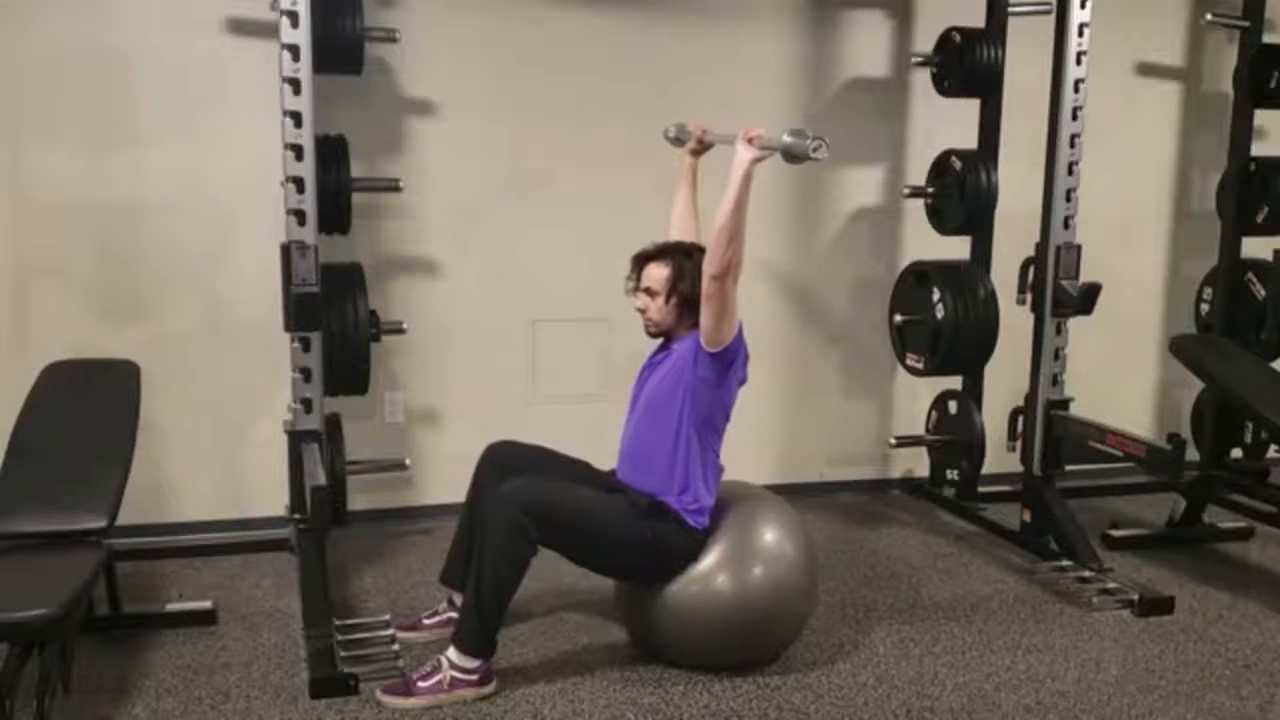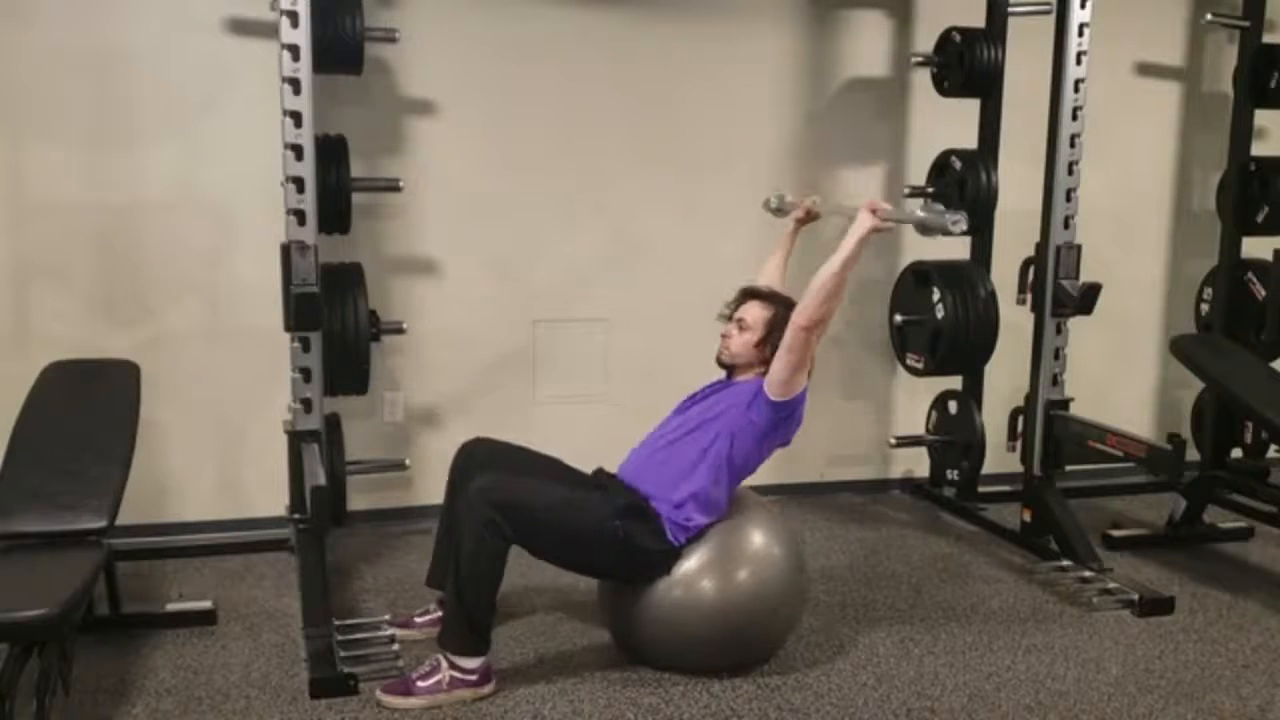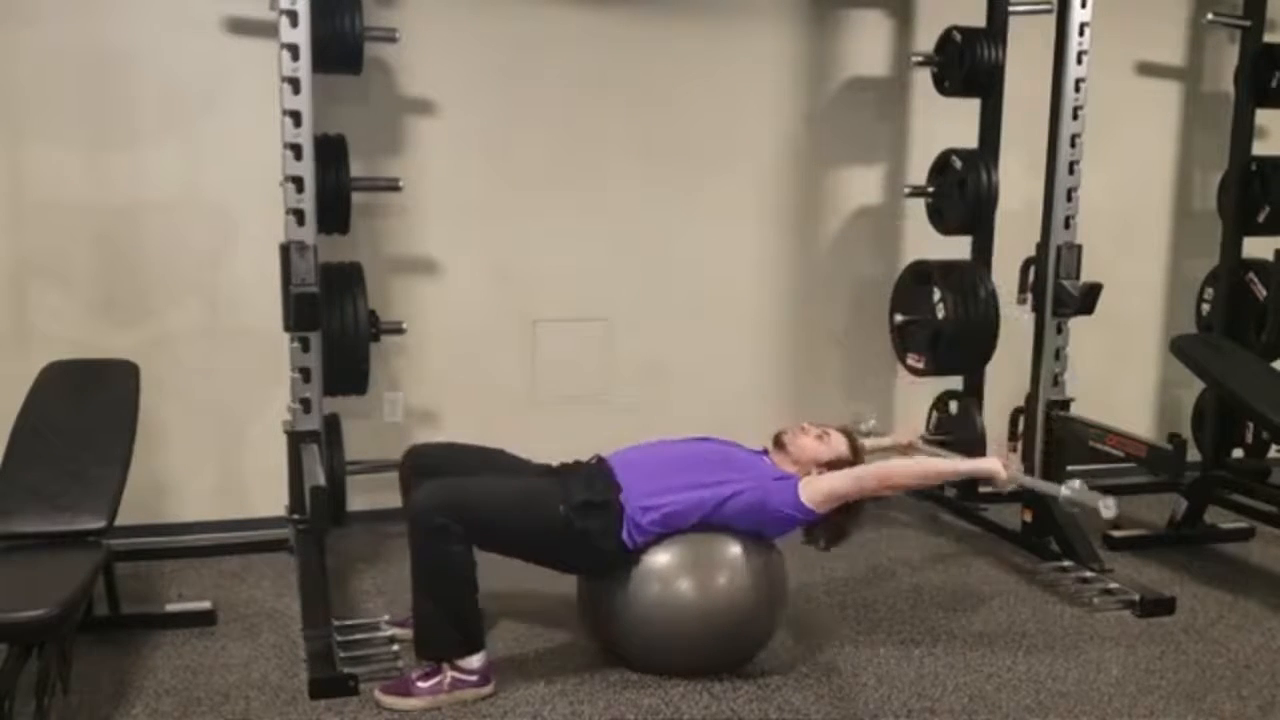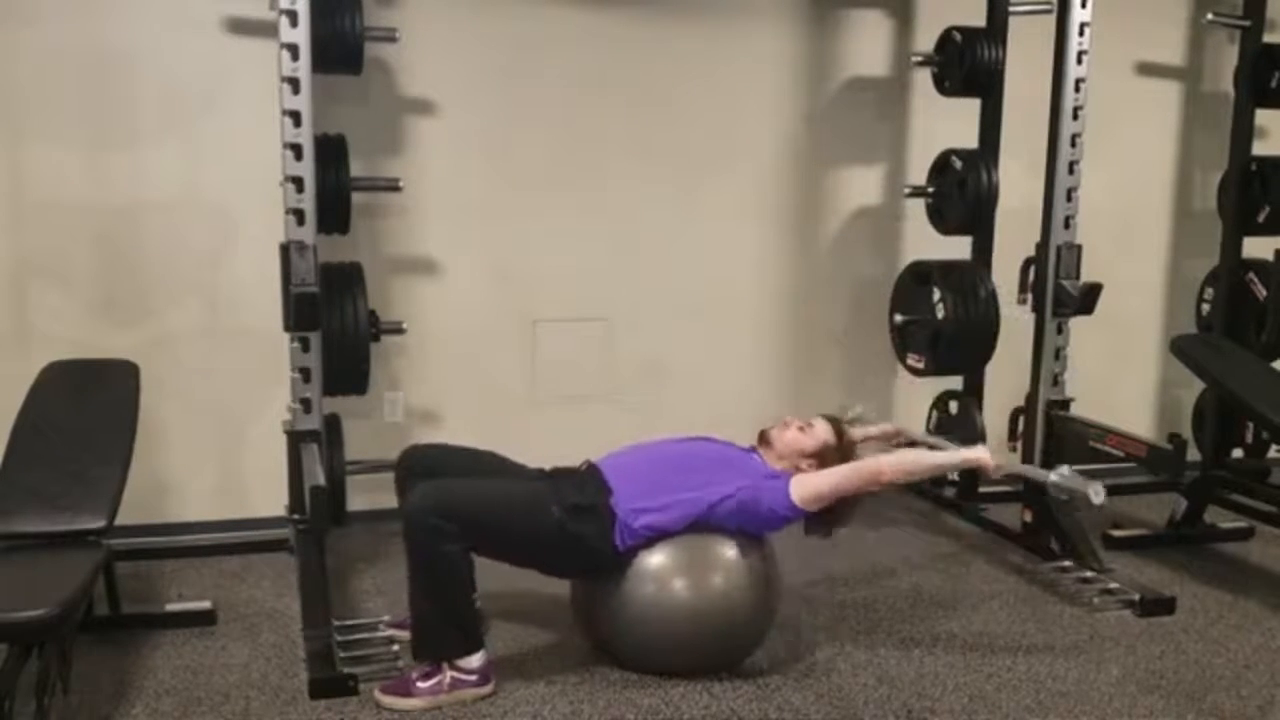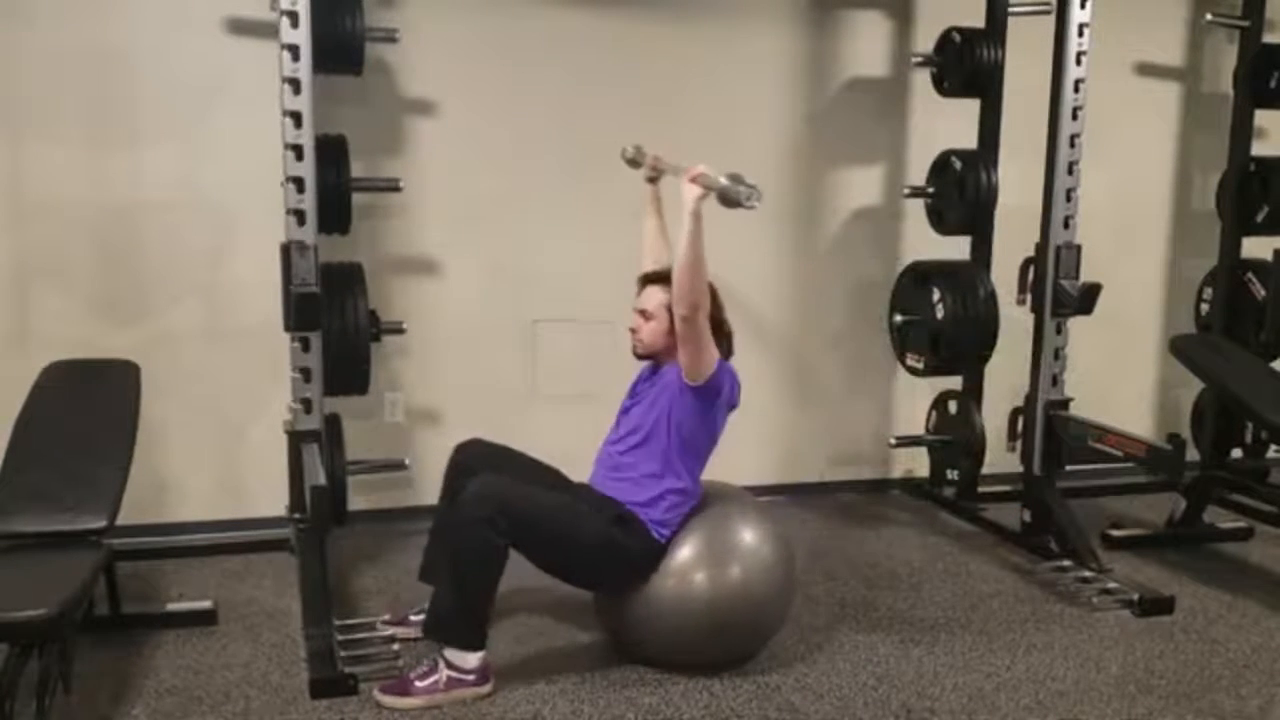
dt=1s
person 1, frame 1
left shoulder: (712, 354)
right shoulder: (674, 342)
left elbow: (718, 269)
right elbow: (682, 243)
left wrist: (743, 170)
right wrist: (689, 161)
left hip: (663, 529)
right hip: (629, 496)
left knee: (516, 501)
right knee: (503, 459)
left ankle: (469, 665)
right ankle: (461, 602)
person 1, frame 2
left shoulder: (770, 403)
right shoulder: (732, 385)
left elbow: (806, 321)
right elbow: (763, 298)
left wrist: (856, 235)
right wrist: (791, 228)
left hip: (642, 534)
right hip: (613, 497)
left knee: (486, 498)
right knee: (478, 457)
left ankle: (466, 665)
right ankle: (452, 604)
person 1, frame 3
left shoulder: (786, 497)
right shoulder: (762, 465)
left elbow: (879, 478)
left wrist: (977, 465)
right wrist: (888, 440)
left hip: (595, 522)
right hip: (586, 482)
left knee: (434, 506)
right knee: (424, 463)
left ankle: (461, 664)
right ankle: (446, 611)
person 1, frame 4
left shoulder: (775, 494)
right shoulder: (750, 463)
left elbow: (872, 473)
left wrist: (964, 457)
right wrist: (867, 434)
left hip: (585, 525)
right hip: (574, 487)
left knee: (430, 508)
right knee: (419, 465)
left ankle: (460, 663)
right ankle: (448, 613)
person 1, frame 5
left shoulder: (706, 382)
right shoulder: (661, 369)
left elbow: (690, 308)
right elbow: (660, 272)
left wrist: (694, 210)
right wrist: (652, 192)
left hip: (625, 540)
right hip: (594, 507)
left knee: (484, 498)
right knee: (474, 458)
left ankle: (463, 663)
right ankle: (442, 605)
